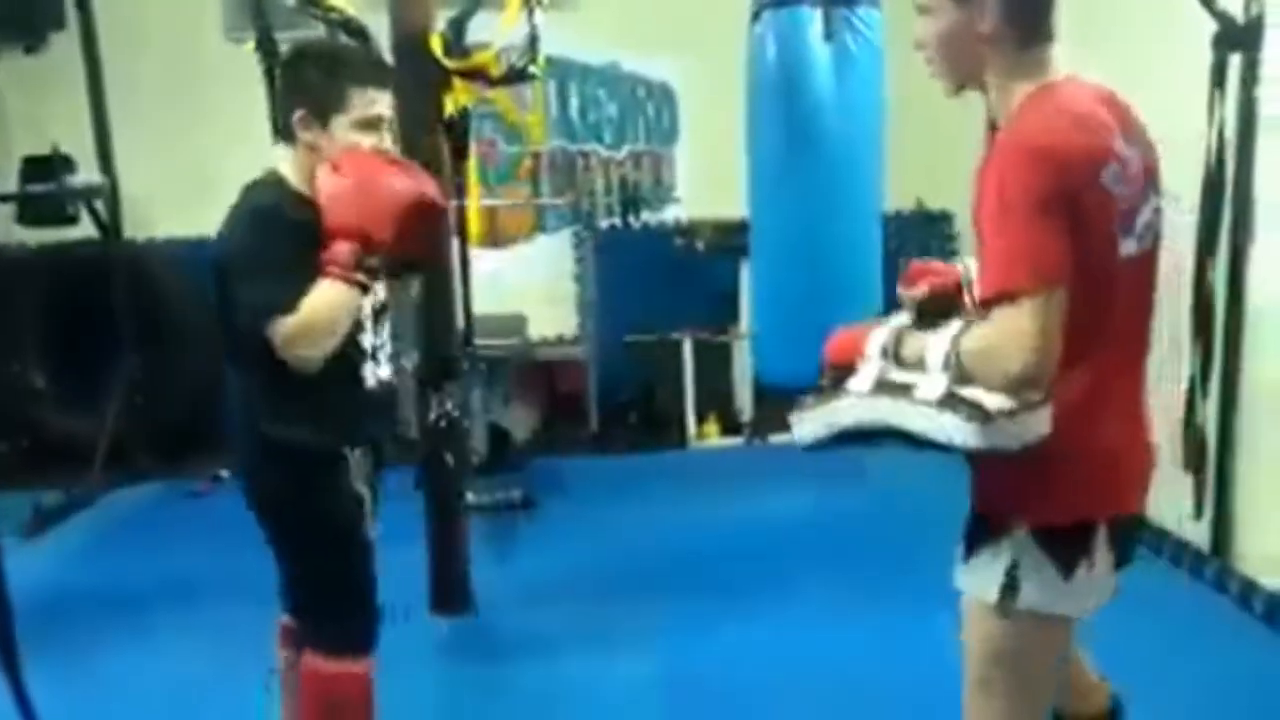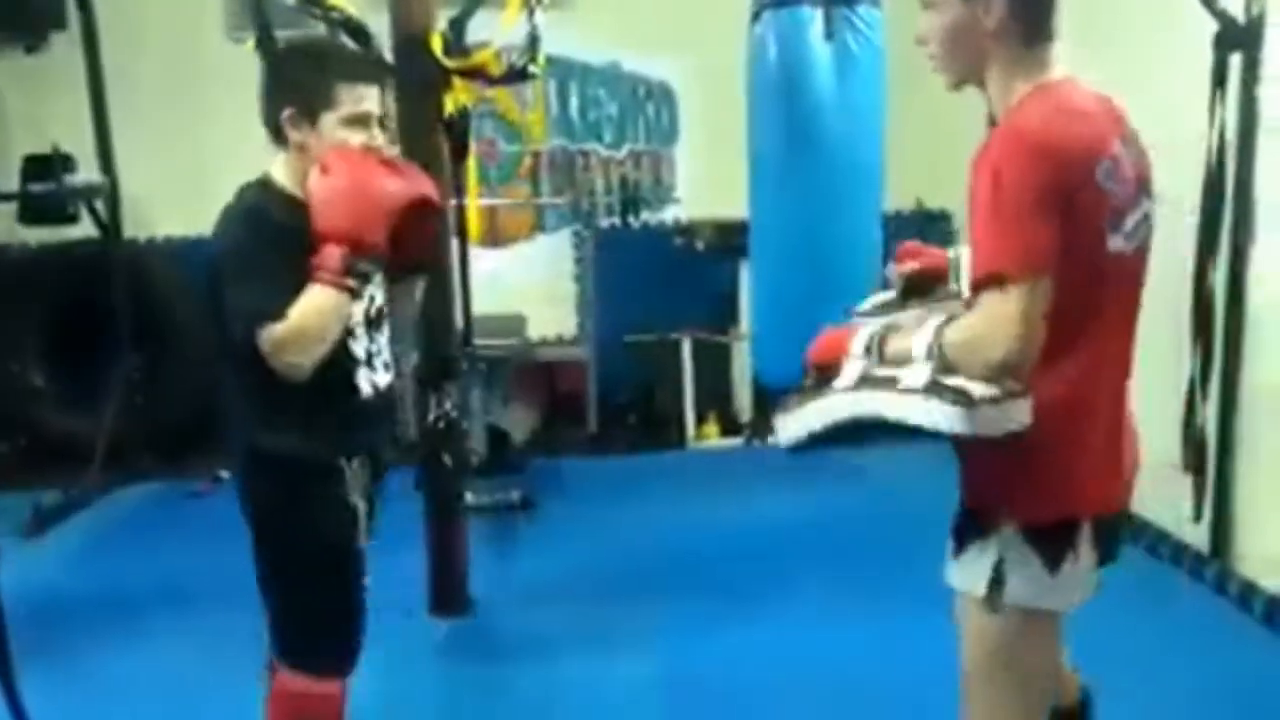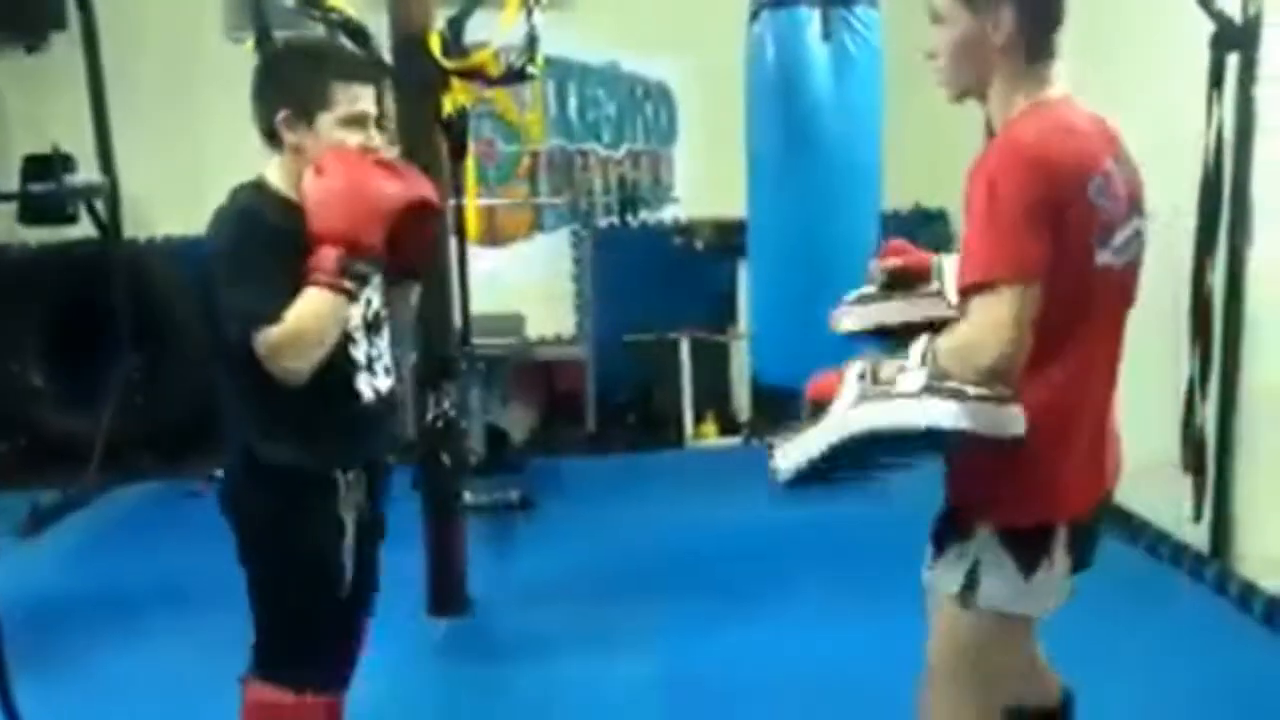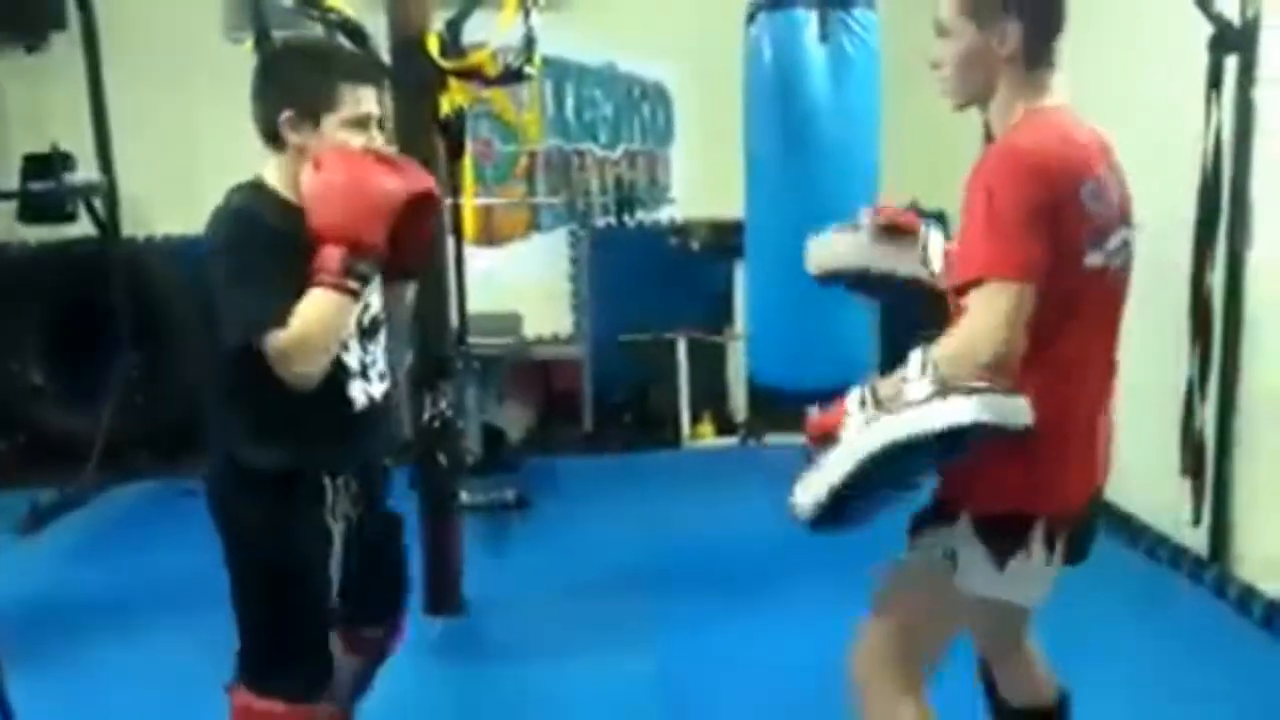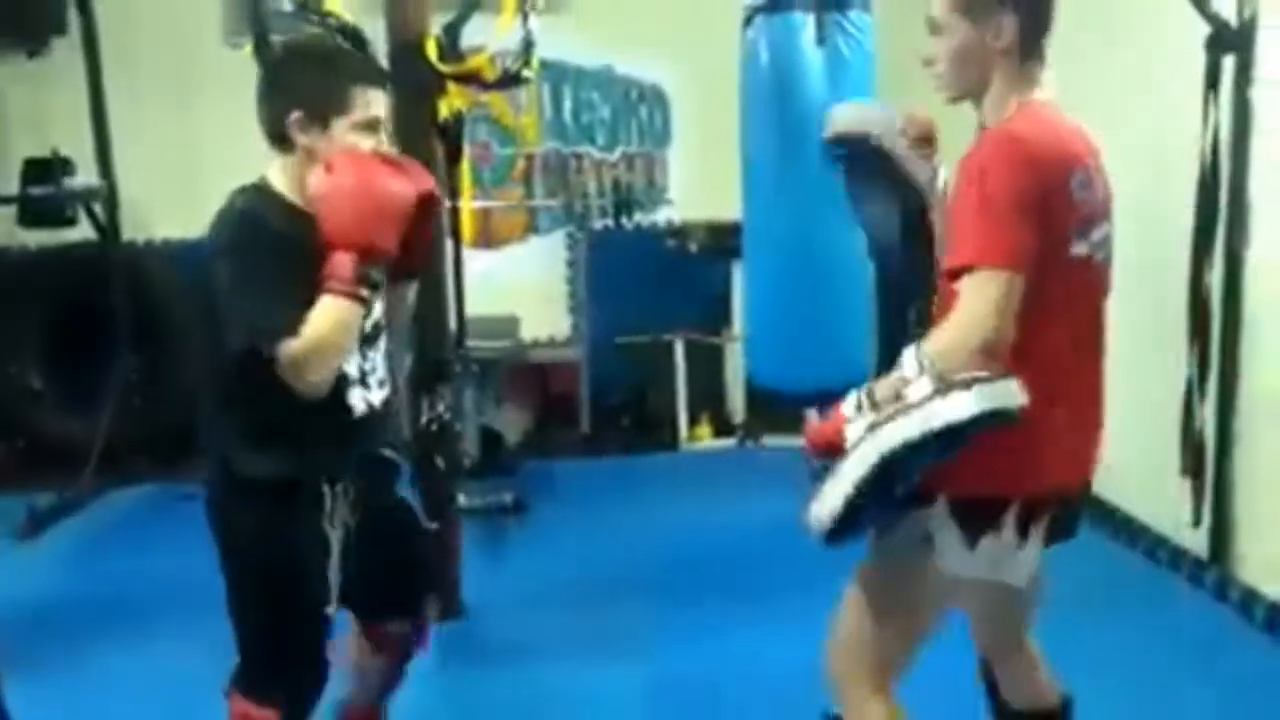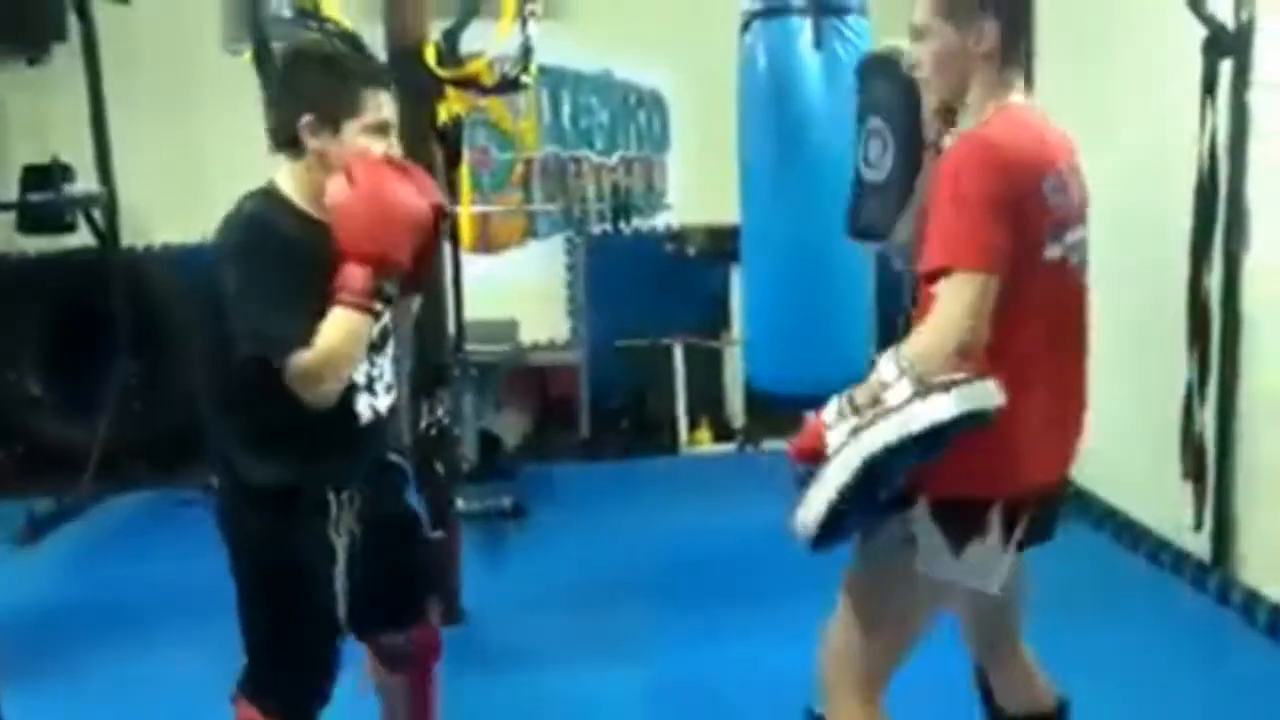
dt=0.1s
person 1, frame 1
left shoulder: (1027, 150)
right shoulder: (1106, 114)
left elbow: (1021, 357)
left wrist: (909, 347)
right wrist: (973, 289)
left hip: (1052, 475)
right hip: (1104, 455)
right knee: (1046, 652)
person 1, frame 2
left shoulder: (1024, 145)
right shoulder: (1100, 119)
left elbow: (1006, 342)
left wrist: (893, 346)
left hip: (1040, 470)
right hip: (1085, 451)
right knee: (1028, 651)
person 1, frame 3
left shoulder: (1021, 157)
right shoulder: (1091, 138)
left elbow: (996, 348)
left wrist: (887, 373)
right wrist: (947, 276)
left hip: (1022, 476)
right hip: (1068, 460)
right knee: (1008, 659)
person 1, frame 4
left shoulder: (1018, 161)
right shoulder: (1084, 149)
left elbow: (990, 346)
left wrist: (877, 398)
right wrist: (931, 253)
left hip: (1011, 477)
right hip: (1059, 462)
right knee: (1002, 641)
person 1, frame 5
left shoulder: (1008, 151)
right shoulder: (1066, 143)
left elbow: (980, 335)
left wrist: (872, 403)
left hip: (994, 459)
right hip: (1050, 451)
right knee: (1005, 644)
person 1, frame 6
left shoulder: (983, 154)
right shoulder: (1048, 148)
left elbow: (955, 336)
right elbow: (917, 244)
left wrist: (850, 410)
left hip: (969, 464)
right hip: (1030, 455)
right knee: (998, 645)
person 2, frame 1
left shoulder: (334, 204)
right shoulder: (263, 220)
left elbow: (366, 313)
right elbow: (302, 343)
left wrist: (400, 242)
right wrist: (358, 246)
left hip: (333, 450)
right hip: (302, 459)
left knee: (312, 615)
right knee: (345, 626)
person 2, frame 2
left shoulder: (336, 207)
right shoulder: (254, 224)
left elbow: (378, 314)
right elbow: (292, 351)
left wrist: (405, 244)
right wrist: (349, 250)
left hip: (345, 459)
right hip: (296, 473)
left knee: (325, 627)
right knee: (317, 641)
person 2, frame 3
left shoulder: (333, 209)
right shoulder: (248, 227)
left elbow: (375, 321)
right elbow: (290, 355)
left wrist: (401, 247)
right wrist: (345, 252)
left hip: (347, 466)
right hip: (291, 481)
left knee: (338, 630)
right knee: (299, 655)
person 2, frame 4
left shoulder: (333, 208)
right shoulder: (246, 228)
left elbow: (376, 323)
right elbow: (297, 359)
left wrist: (398, 246)
right wrist: (349, 252)
left hip: (350, 468)
right hip: (281, 490)
left knee: (376, 619)
person 2, frame 5
left shoulder: (335, 212)
right shoulder: (249, 231)
left elbow: (377, 327)
right elbow: (307, 367)
left wrist: (401, 249)
right wrist: (358, 256)
left hip: (353, 471)
right hip: (279, 495)
left knee: (402, 611)
person 2, frame 6
left shoulder: (345, 215)
right shoulder: (256, 237)
left elbow: (385, 330)
right elbow: (317, 377)
left wrist: (409, 256)
right wrist: (370, 268)
left hip: (365, 478)
right hip: (291, 503)
left knee: (409, 633)
